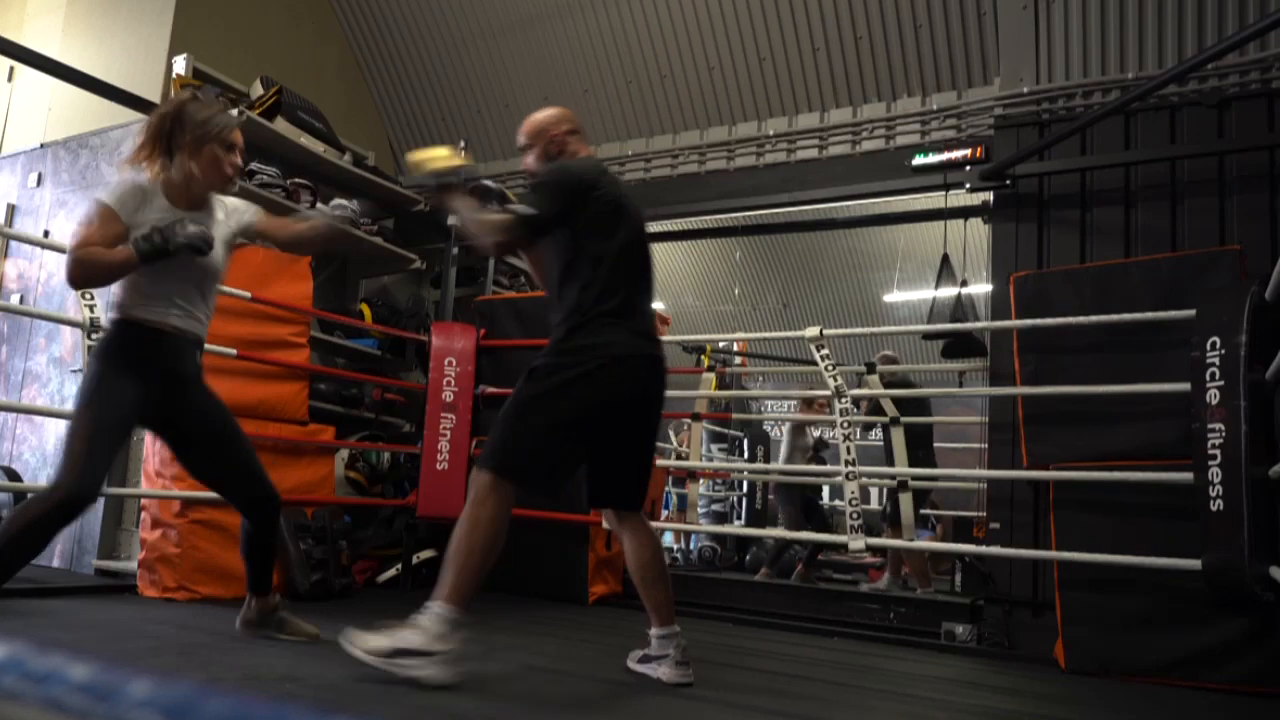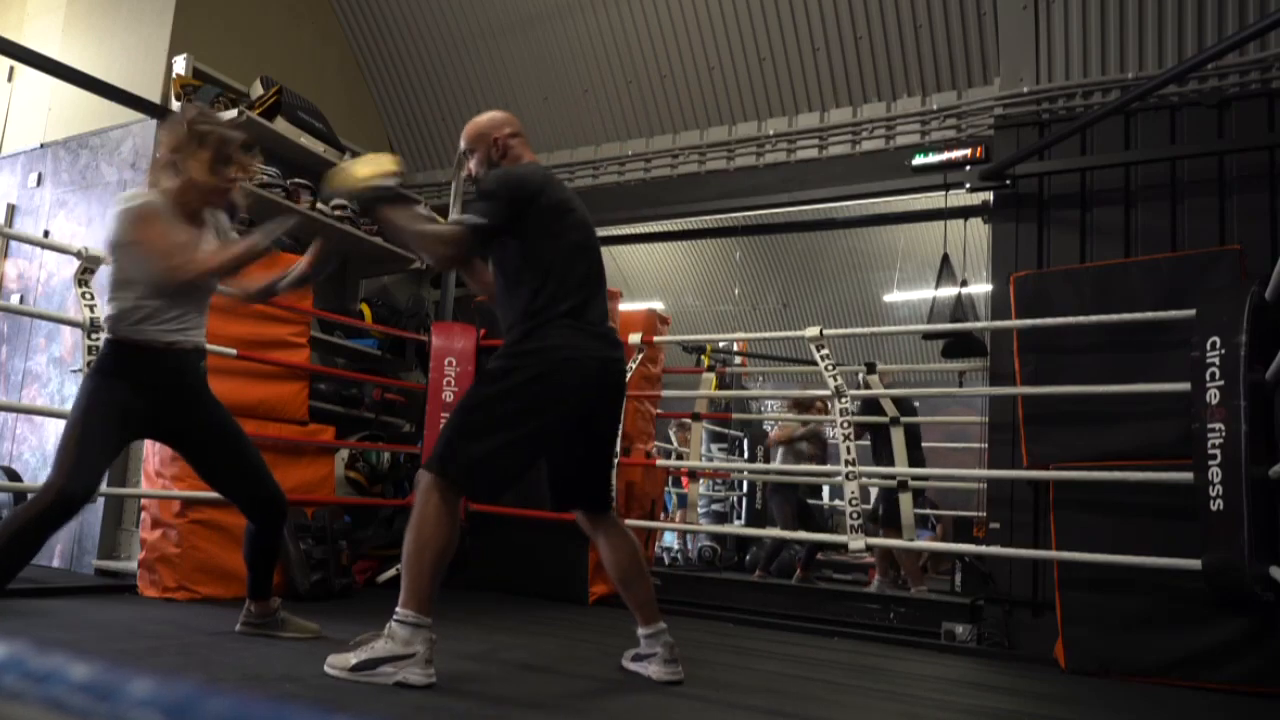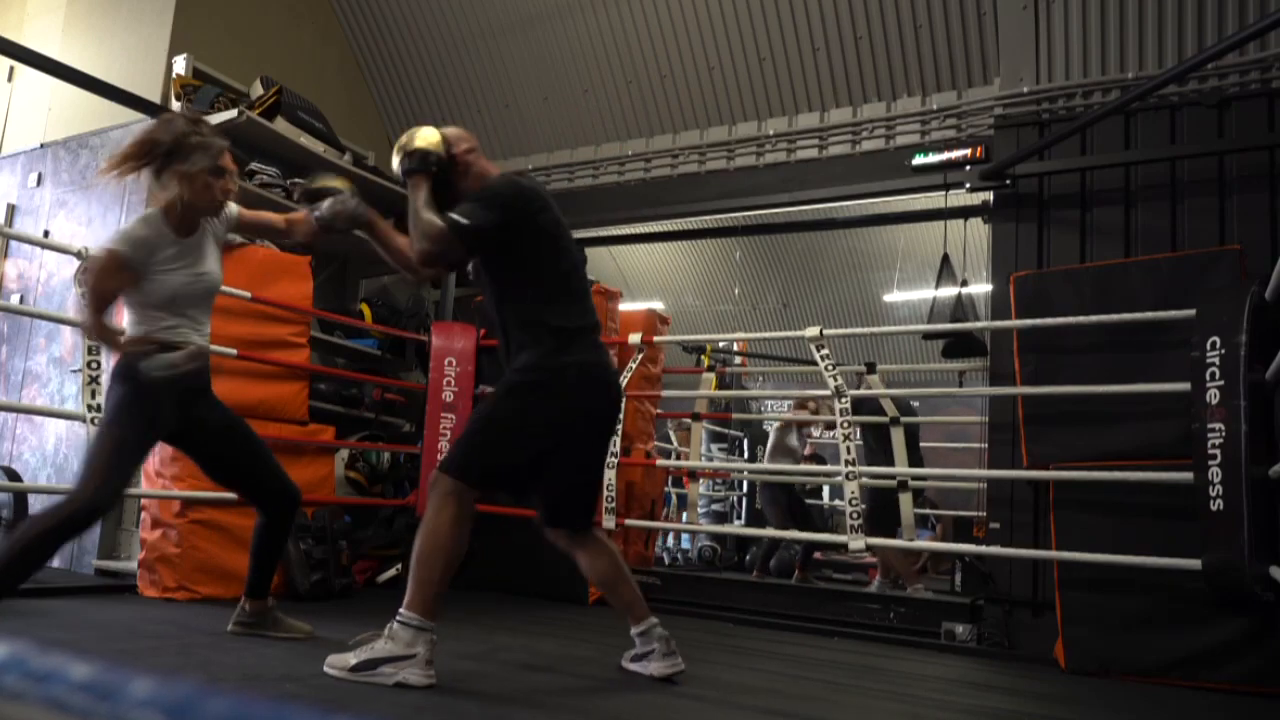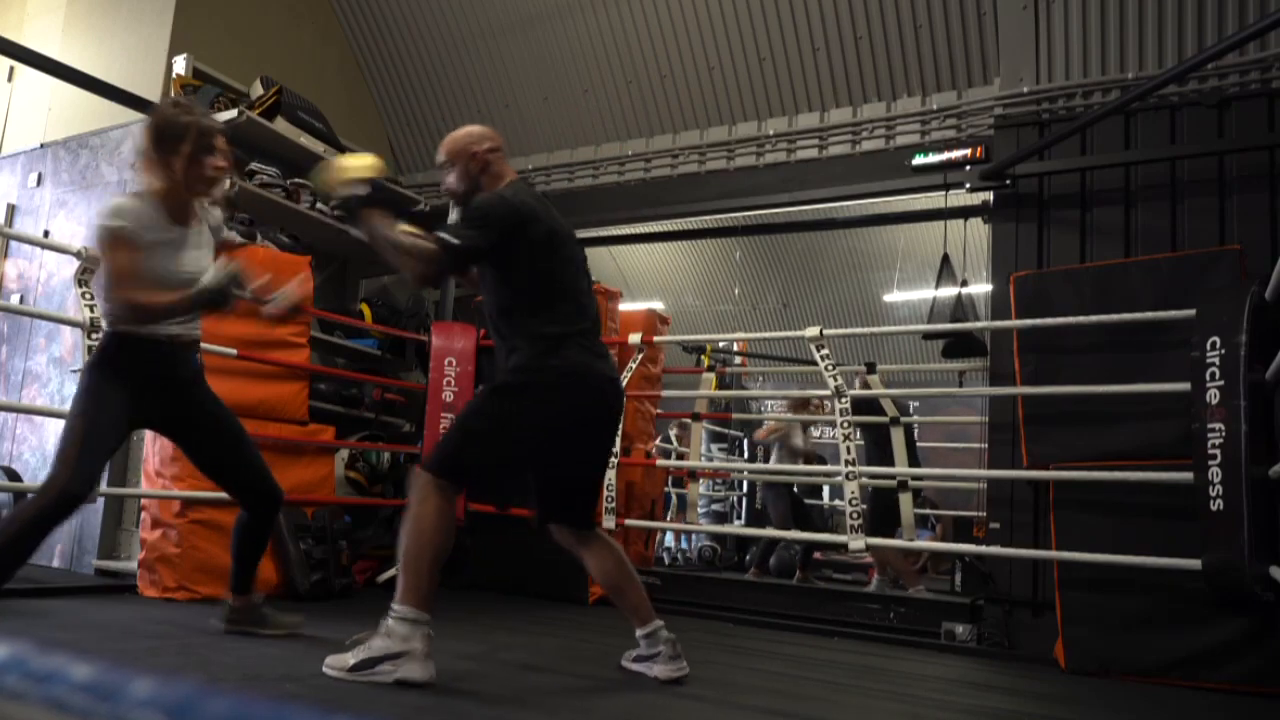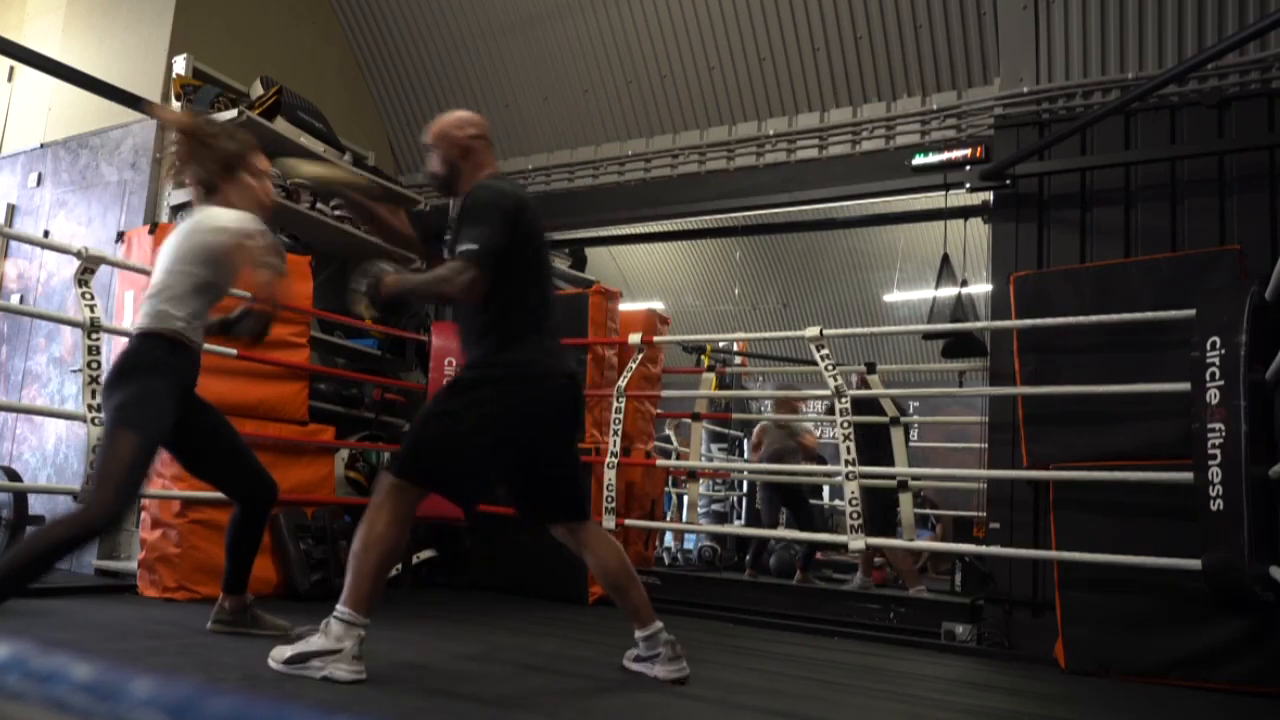
dt=0.3s
person 1, frame 1
left shoulder: (569, 176)
right shoulder: (612, 197)
left elbow: (496, 238)
left wrist: (453, 195)
right wrist: (531, 243)
left hip: (588, 359)
right hip: (641, 366)
left knee: (492, 483)
right knee: (626, 512)
left ankle: (431, 637)
right ankle: (668, 648)
person 1, frame 2
left shoulder: (513, 186)
right shoulder: (557, 199)
left elbow: (448, 246)
left wrist: (384, 204)
right wrist: (466, 261)
left hip: (544, 362)
right hip: (601, 366)
left knee: (438, 483)
right knee: (595, 513)
left ankle: (407, 643)
right ankle: (657, 645)
person 1, frame 3
left shoulder: (507, 192)
right shoulder: (500, 208)
left elbow: (429, 247)
right elbow: (421, 264)
left wrist: (415, 181)
right wrist: (363, 218)
left hip: (556, 374)
right hip: (588, 382)
left knee: (452, 487)
right knee: (568, 527)
left ankle: (408, 645)
right ankle: (653, 643)
person 1, frame 4
left shoulder: (502, 208)
right shoulder: (530, 214)
left elbow: (423, 266)
right elbow: (455, 260)
left wrist: (370, 212)
right wrist: (421, 230)
left hip: (547, 378)
right hip: (594, 384)
left knee: (433, 480)
right knee: (572, 525)
left ankle: (405, 640)
right ankle: (658, 645)
person 1, frame 5
left shoulder: (488, 198)
right shoulder: (499, 202)
left elbow: (463, 283)
right elbow: (418, 241)
left wrist: (397, 285)
right wrist: (366, 204)
left hip: (503, 376)
right hip: (551, 381)
left knee: (396, 489)
right knee: (571, 522)
left ankle: (341, 640)
right ankle: (657, 645)
person 2, frame 1
left shoulder: (230, 214)
right shoulder: (132, 194)
left elbow: (301, 237)
right elbow: (79, 270)
left wrist: (338, 221)
right wrist: (154, 245)
left hip: (182, 373)
right hip: (126, 360)
left knee: (262, 499)
right knee: (72, 491)
left ankle: (261, 606)
person 2, frame 2
left shoulder: (216, 221)
right shoulder: (138, 210)
right elbow: (185, 270)
left wrist: (280, 282)
right wrist: (260, 239)
left hip: (187, 384)
right hip: (123, 376)
left knee: (269, 503)
right knee: (65, 494)
left ankle: (261, 607)
person 2, frame 3
left shoulder: (218, 219)
right shoulder: (135, 238)
left elbow: (288, 231)
right elbow: (94, 320)
left wrist: (318, 216)
right wrist: (139, 358)
left hip: (195, 389)
right hip: (146, 385)
left knee: (282, 497)
right knee: (89, 504)
left ankle: (255, 609)
person 2, frame 4
left shoulder: (206, 217)
right shoulder: (124, 215)
right elbow: (122, 304)
right wrist: (204, 296)
left hip: (182, 377)
right hip: (121, 371)
left knee: (264, 496)
right knee: (64, 493)
left ankle: (241, 602)
person 2, frame 5
left shoulder: (196, 227)
right shoulder: (238, 226)
right elbow: (266, 303)
left wrist: (229, 323)
right wrist: (272, 267)
left hip: (173, 381)
right hip: (149, 376)
left knee: (259, 491)
right knee: (103, 511)
left ankle: (234, 604)
person 3, frame 1
left shoulder: (889, 387)
right shoulder: (916, 390)
left wrist: (865, 405)
left hip: (908, 469)
right hip: (922, 467)
left knee: (901, 530)
right knee: (893, 526)
left ankle: (925, 591)
right ankle: (889, 582)
person 3, frame 2
left shoulder: (875, 399)
right shoulder: (901, 399)
left elbow: (857, 431)
left knee: (892, 531)
right knee: (878, 524)
left ankle: (919, 590)
right ankle: (880, 584)
person 3, frame 3
left shoulder: (863, 401)
right shoulder: (904, 404)
left knee: (878, 534)
right knee: (884, 530)
left ankle: (916, 589)
right ankle: (882, 582)
person 3, frame 4
left shoulder: (865, 401)
right shoulder: (899, 405)
left knee: (879, 536)
right knee: (877, 530)
left ankle: (917, 589)
right ankle: (881, 581)
person 3, frame 5
left shoulder: (859, 401)
right shoulder: (891, 403)
left knee: (884, 536)
right knee: (869, 528)
left ankle: (918, 590)
right ankle: (864, 578)
person 4, frame 1
left shoulder: (807, 431)
right shoulder: (796, 423)
left wrist: (815, 451)
left hip: (803, 486)
right hip: (786, 484)
left knee: (825, 530)
right knee: (795, 529)
left ankle: (804, 572)
right ankle: (765, 573)
person 4, frame 2
left shoulder: (812, 433)
right shoulder: (790, 425)
left elbow: (822, 459)
right elbow: (772, 442)
left wrist: (820, 441)
right wrist: (803, 433)
left hip: (794, 489)
right hip: (780, 487)
left knee: (819, 532)
right knee: (788, 531)
left ankle: (803, 574)
right ankle: (760, 574)
person 4, frame 3
left shoulder: (803, 435)
right shoulder: (786, 424)
right elbow: (799, 418)
left hip: (789, 487)
right hip: (771, 485)
left knee: (814, 531)
right knee: (781, 530)
left ankle: (801, 574)
right ankle: (758, 574)
person 4, frame 4
left shoulder: (805, 434)
right shoulder: (789, 424)
left elbow: (809, 462)
right elbow: (759, 436)
left wrist: (810, 456)
right wrist: (773, 438)
left hip: (788, 487)
right hip: (774, 484)
left knee: (814, 531)
right knee: (782, 527)
left ankle: (802, 574)
right ankle: (755, 572)
person 4, frame 5
left shoulder: (802, 429)
right shoulder: (765, 427)
left elbow: (812, 454)
right elbow: (752, 454)
left wrist: (792, 433)
right wrist: (763, 456)
left hip: (793, 486)
right hip: (771, 484)
left knee: (812, 531)
right knee: (768, 526)
left ankle: (803, 574)
right ankle: (750, 573)
